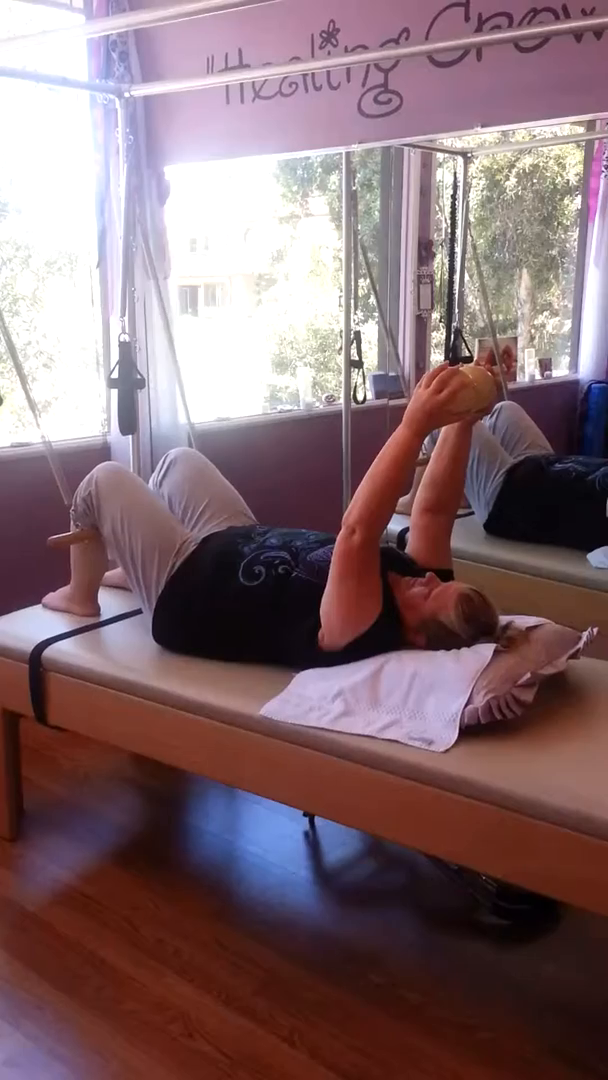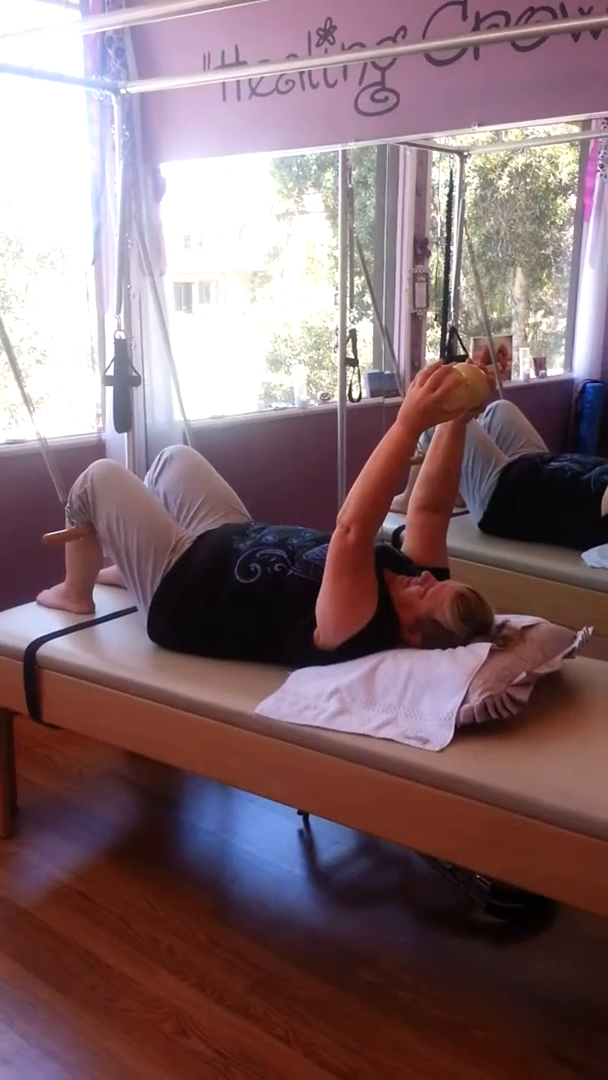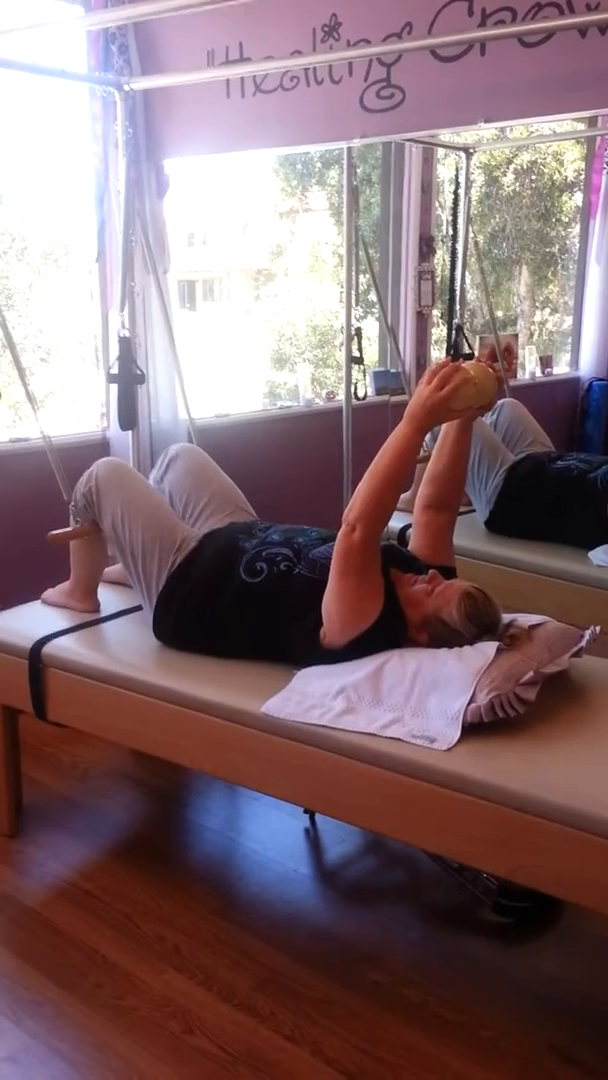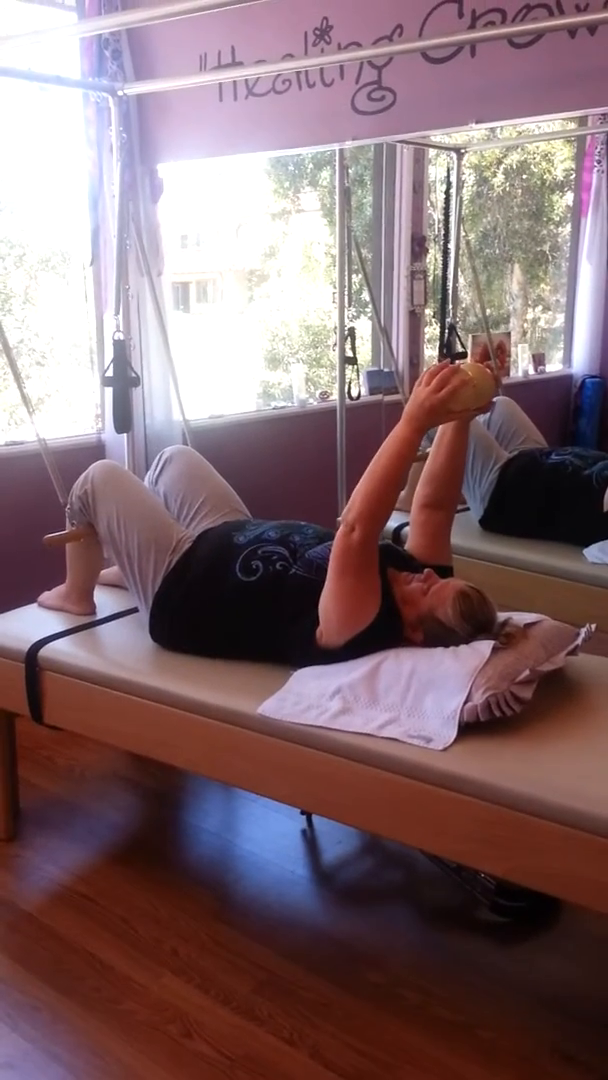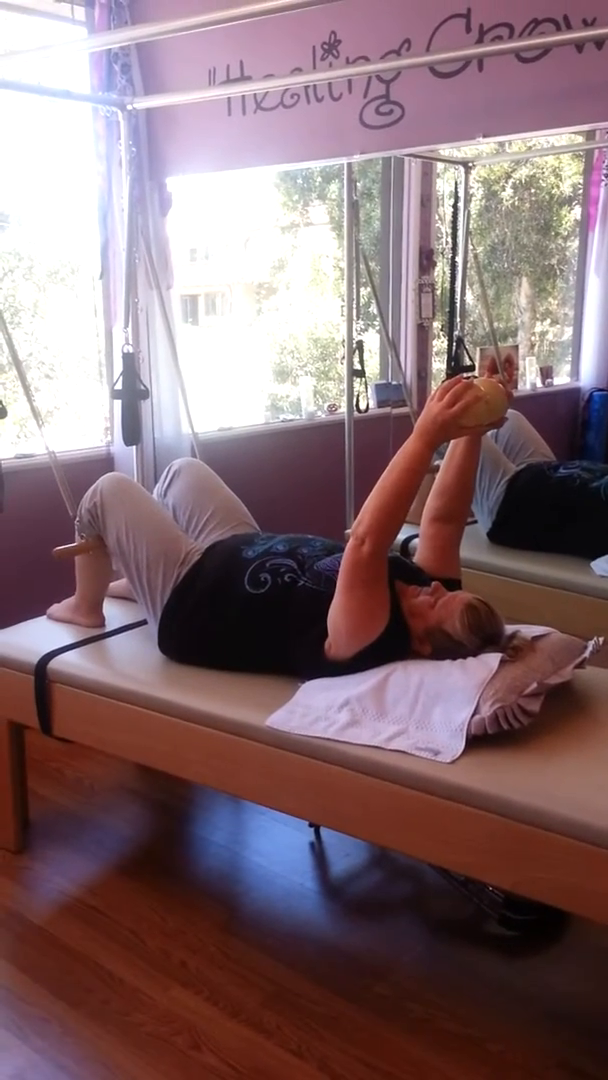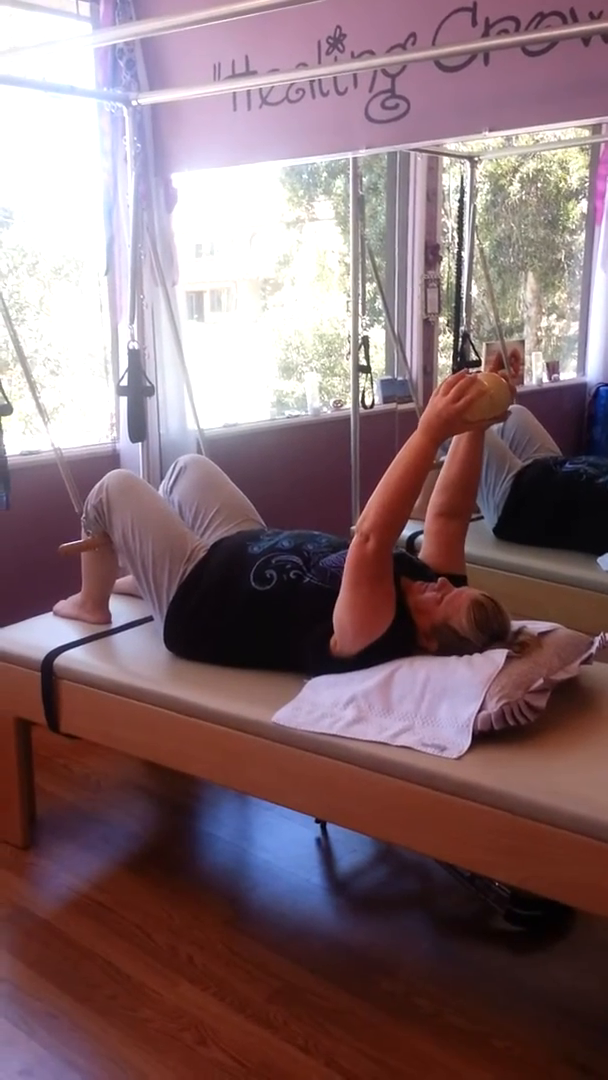
dt=0.7s
person 1, frame 1
left shoulder: (363, 630)
right shoulder: (420, 580)
left elbow: (358, 532)
right elbow: (434, 509)
left wrist: (414, 426)
right wrist: (460, 421)
left hip: (185, 592)
left knee: (104, 479)
right knee: (182, 460)
left ankle: (80, 595)
right ankle: (132, 566)
person 1, frame 2
left shoulder: (359, 629)
right shoulder: (413, 576)
left elbow: (353, 528)
right elbow: (430, 506)
left wrist: (409, 423)
right wrist: (454, 419)
left hip: (182, 589)
left knee: (99, 476)
right knee: (177, 457)
left ankle: (75, 592)
right ankle: (126, 564)
person 1, frame 3
left shoulder: (365, 627)
right shoulder: (417, 575)
left elbow: (358, 527)
right elbow: (437, 505)
left wrist: (416, 422)
right wrist: (461, 417)
left hip: (185, 588)
left knee: (104, 475)
right knee: (181, 456)
left ankle: (79, 590)
right ankle: (132, 563)
person 1, frame 4
left shoulder: (362, 628)
right shoulder: (423, 578)
left elbow: (356, 528)
right elbow: (433, 504)
left wrist: (413, 423)
right wrist: (458, 418)
left hip: (181, 590)
left knee: (100, 478)
right knee: (175, 458)
left ankle: (75, 593)
right ankle: (128, 566)
person 1, frame 5
left shoulder: (371, 641)
right shoulder: (430, 592)
left elbow: (367, 541)
right elbow: (444, 518)
left wrist: (425, 437)
right wrist: (469, 432)
left hip: (190, 602)
left knee: (110, 489)
right knee: (185, 470)
left ankle: (85, 606)
right ankle: (136, 577)
person 1, frame 6
left shoulder: (373, 638)
right shoulder: (438, 588)
left elbow: (371, 537)
right elbow: (448, 513)
left wrist: (430, 432)
right wrist: (473, 426)
left hip: (195, 598)
left knee: (114, 487)
right knee: (190, 467)
left ankle: (91, 603)
right ankle: (142, 573)
